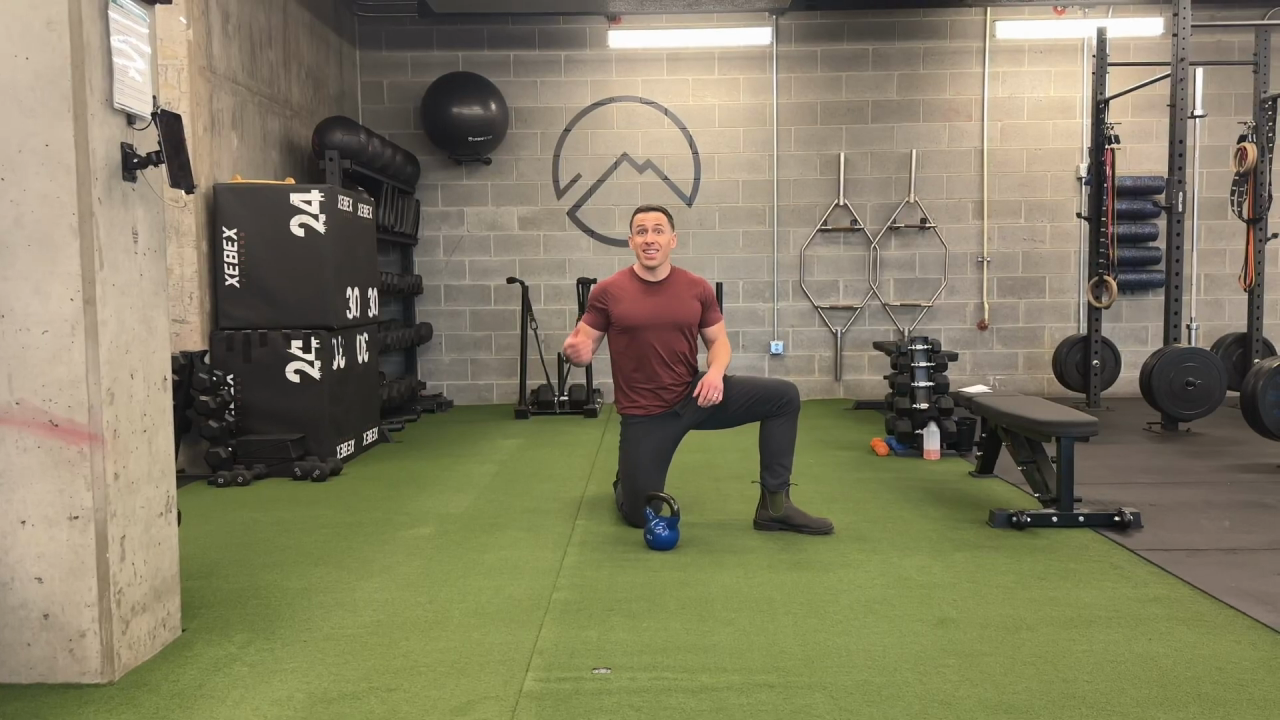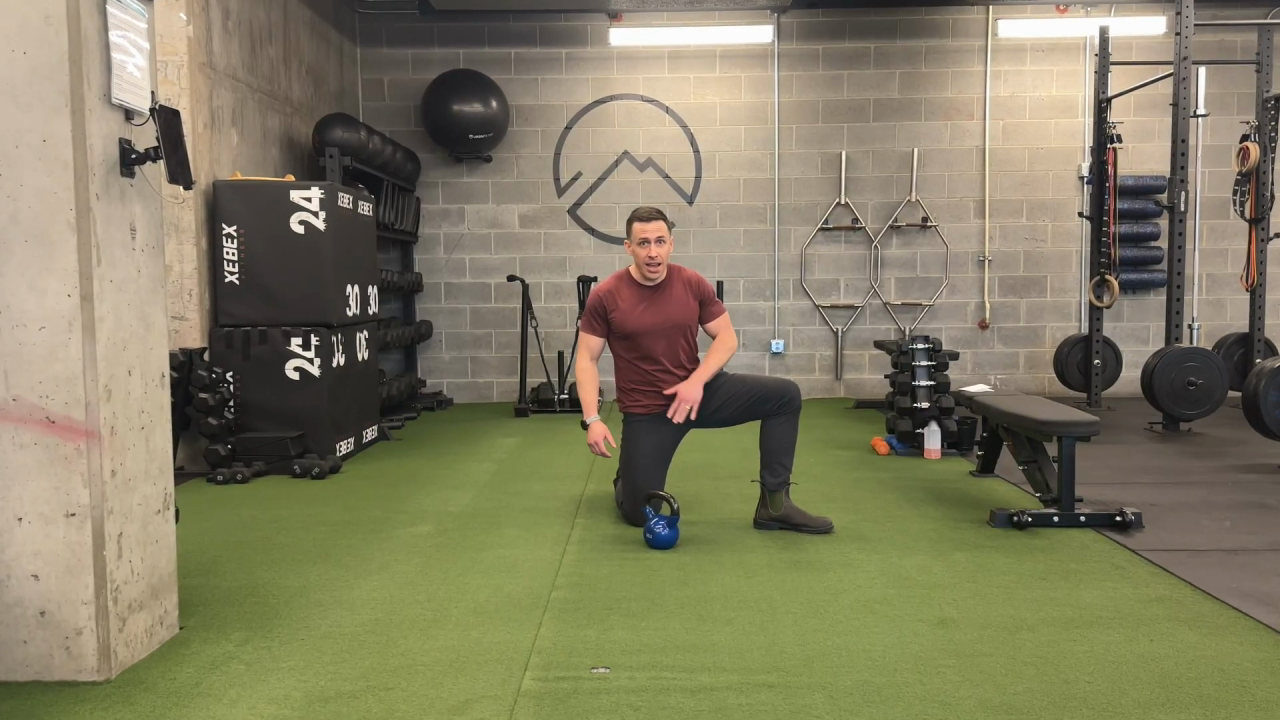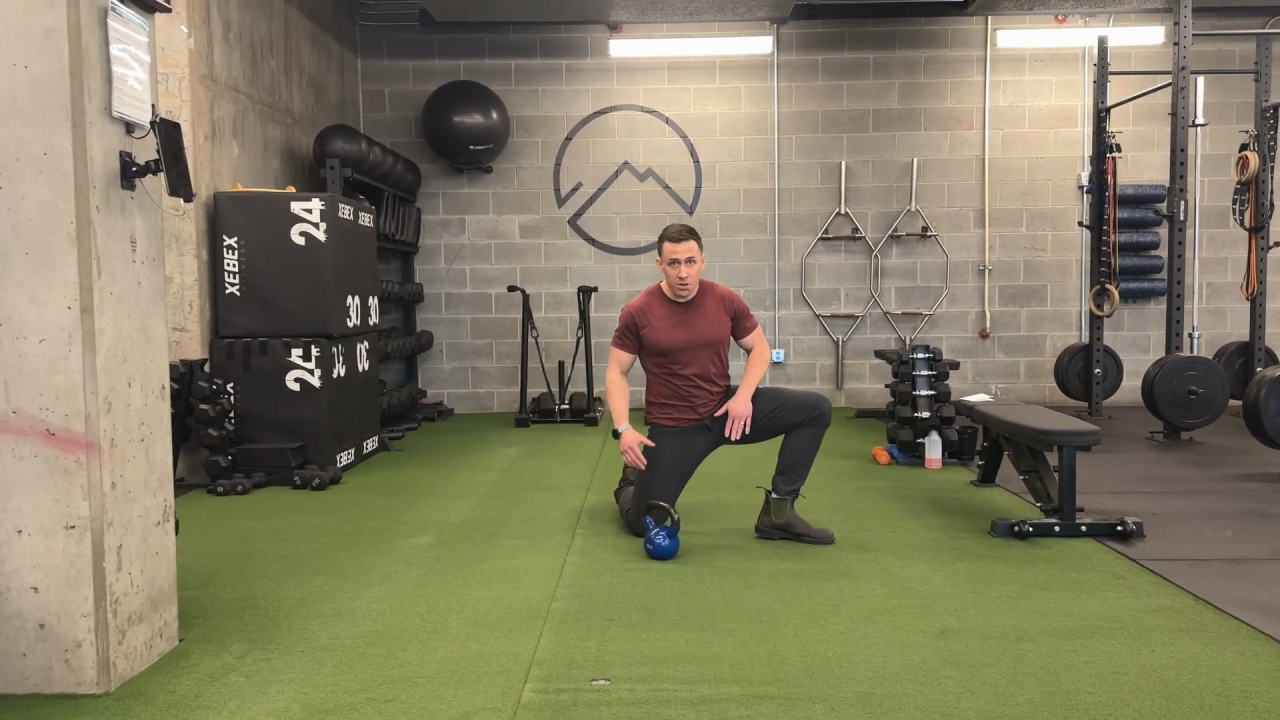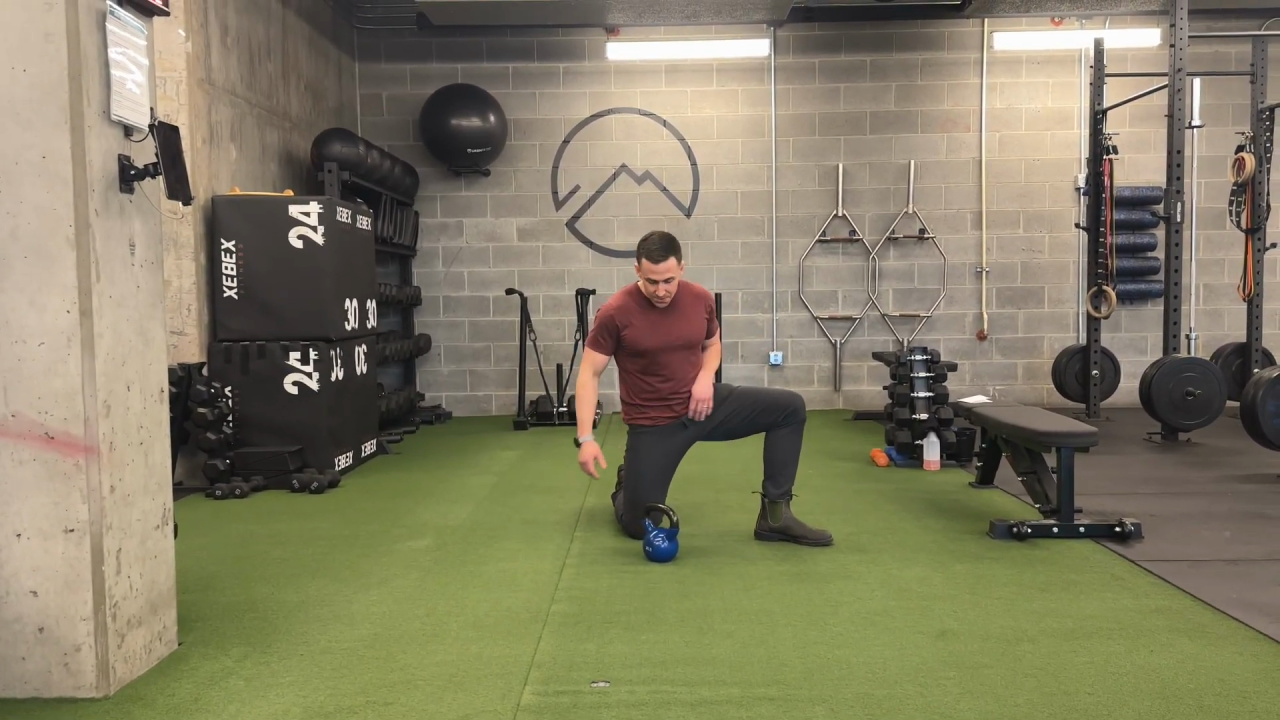
dt=1s
person 1, frame 1
left shoulder: (697, 288)
right shoulder: (608, 292)
left elbow: (719, 340)
right elbow: (585, 345)
left wrist: (717, 371)
right wrist: (575, 353)
left hip: (695, 394)
right hip: (645, 413)
left knee: (783, 396)
right knee: (640, 515)
left ankle: (774, 505)
right ankle: (626, 480)
person 1, frame 2
left shoulder: (693, 284)
right shoulder: (606, 296)
left elbow: (726, 337)
right elbow: (587, 359)
left wrist: (696, 381)
right wrist: (591, 419)
left hip: (694, 394)
right hip: (645, 411)
left knee: (785, 395)
right knee: (640, 513)
left ankle: (774, 504)
right ankle: (627, 475)
person 1, frame 3
left shoulder: (726, 300)
right shoulder: (638, 312)
left elbow: (760, 350)
right elbow: (616, 373)
left wrist: (745, 395)
right wrist: (623, 429)
left hip: (724, 410)
right hip: (673, 426)
left knee: (815, 409)
right knee: (644, 523)
left ankle: (778, 510)
right ankle: (631, 484)
person 1, frame 4
left shoulder: (700, 299)
right shoulder: (614, 313)
right elbow: (589, 374)
left wrist: (705, 377)
right wrist: (585, 439)
left hip: (701, 407)
right hip: (653, 424)
left knee: (790, 407)
right knee: (639, 525)
left ankle: (775, 514)
right ankle: (627, 487)
